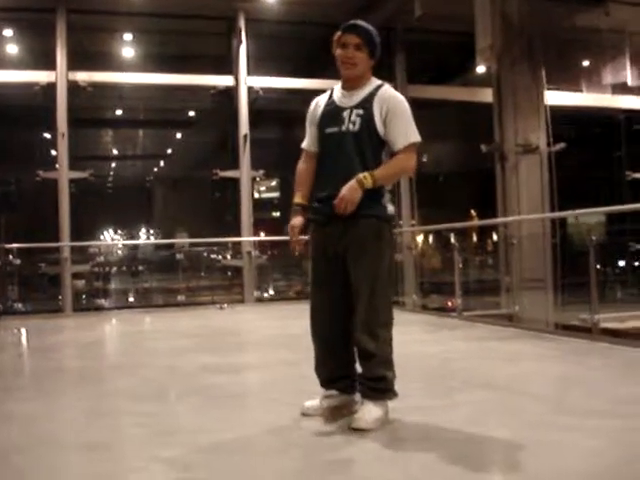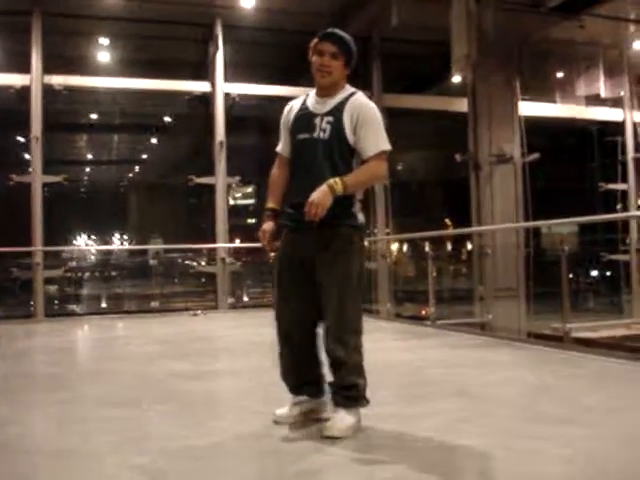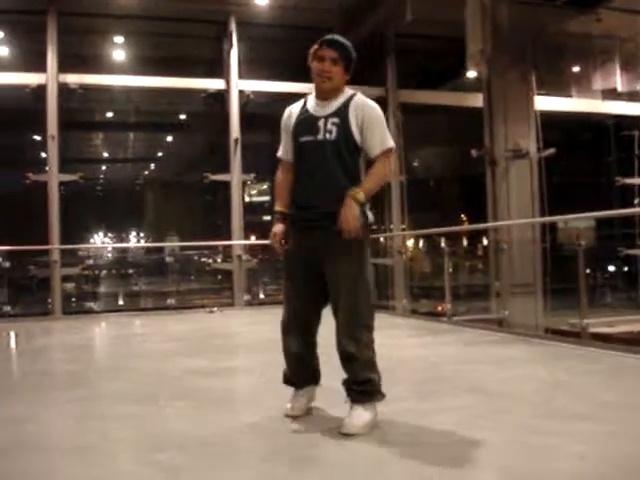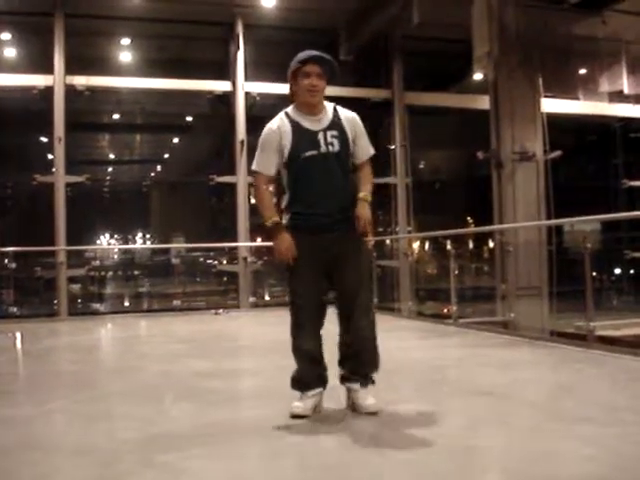
dt=0.4s
person 1, frame 1
left shoulder: (387, 100)
right shoulder: (320, 104)
left elbow: (408, 159)
right elbow: (308, 160)
left wrist: (362, 182)
right wrist: (299, 209)
left hip: (369, 219)
right hip: (324, 221)
left knee: (370, 311)
right knee: (326, 311)
left ankle: (375, 395)
right ankle: (339, 388)
person 1, frame 2
left shoulder: (360, 108)
right shoulder: (294, 109)
left elbow: (378, 167)
left wrist: (333, 186)
right wrist: (271, 213)
left hip: (339, 228)
right hip: (295, 227)
left knee: (341, 319)
right knee: (292, 317)
left ankle: (348, 403)
right ankle: (308, 394)
person 1, frame 3
left shoulder: (363, 109)
right shoulder: (293, 114)
left elbow: (385, 164)
right elbow: (286, 169)
left wrist: (356, 199)
right wrist: (280, 217)
left hip: (343, 228)
right hip: (301, 228)
left knee: (353, 315)
right knee: (297, 314)
left ankle: (364, 398)
right ankle: (304, 385)
person 1, frame 4
left shoulder: (348, 120)
right shoulder: (278, 129)
left elbow: (363, 166)
right elbow: (262, 183)
left wrist: (363, 200)
right wrist: (277, 229)
left hip: (348, 230)
right hip: (303, 235)
left knee: (358, 307)
right knee: (305, 315)
left ankle: (358, 382)
right ankle: (310, 387)
